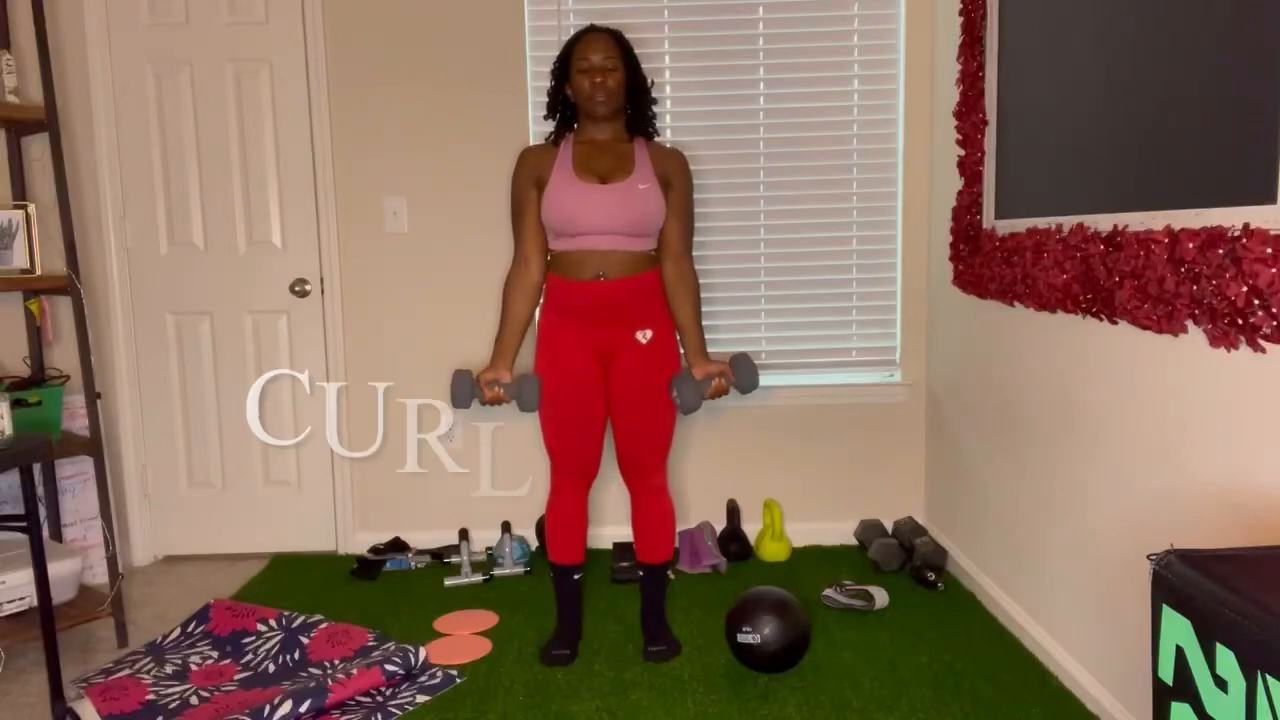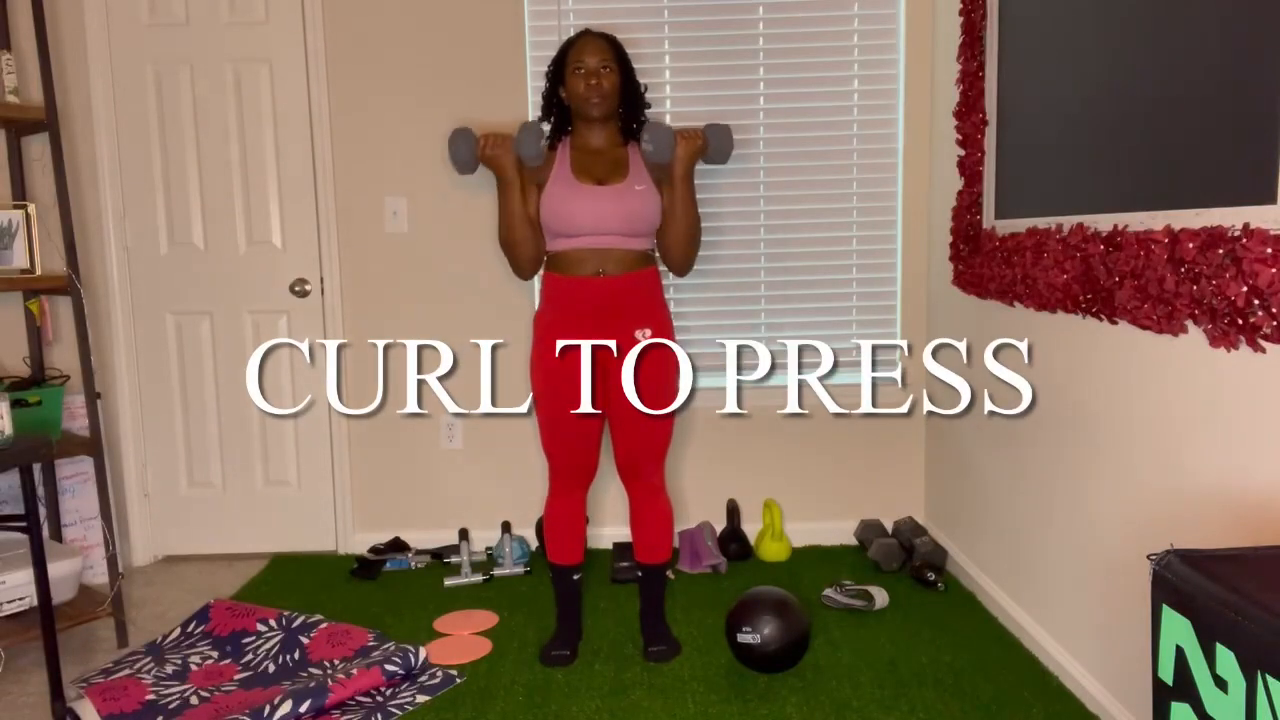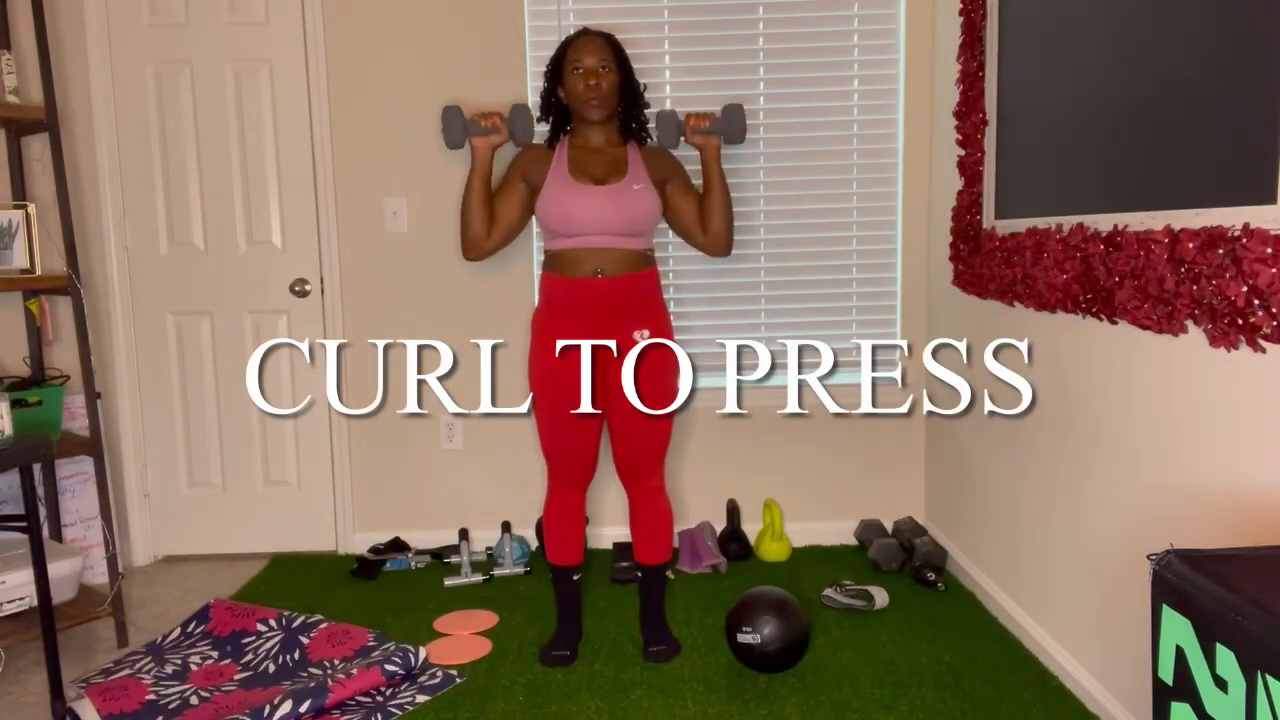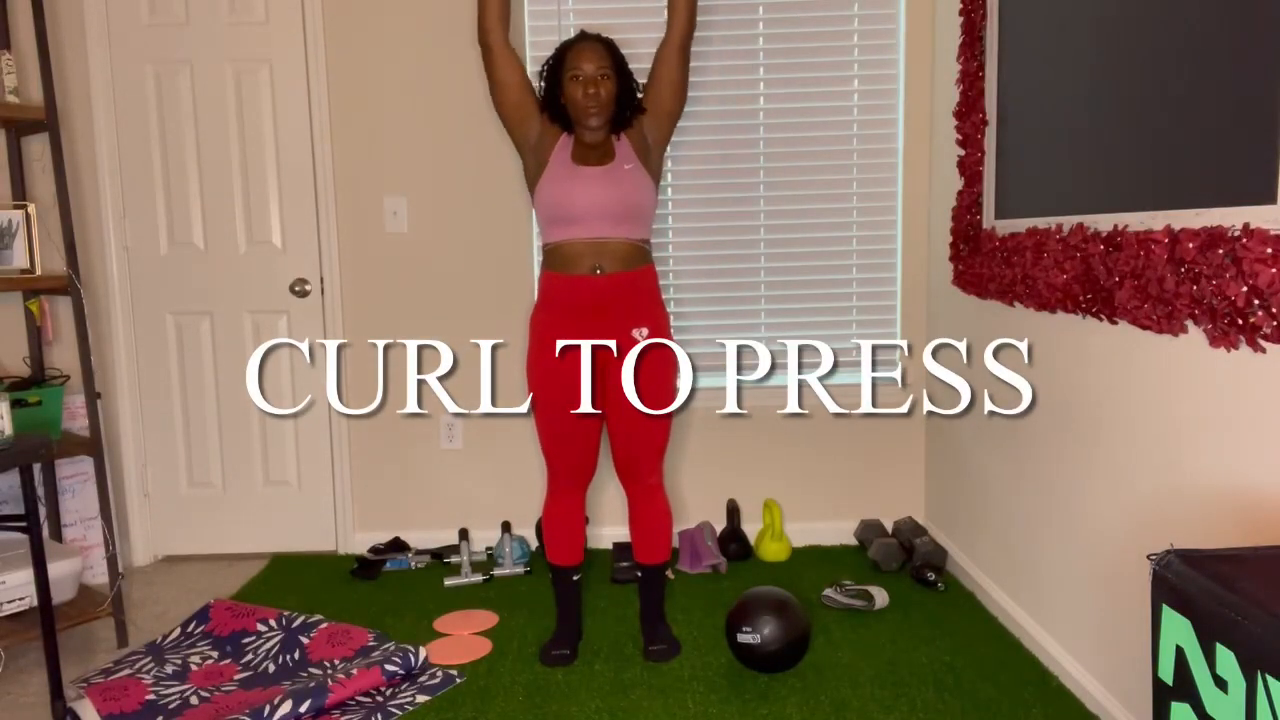
dt=1s
person 1, frame 1
left shoulder: (665, 164)
right shoulder: (539, 164)
left elbow: (677, 263)
right elbow: (527, 265)
left wrist: (697, 353)
right wrist: (502, 359)
left hip: (644, 327)
right hip: (566, 328)
left knee: (649, 477)
right knee: (568, 479)
left ankle: (654, 616)
right ankle: (567, 620)
person 1, frame 2
left shoulder: (655, 162)
right shoulder: (538, 163)
left elbow: (681, 259)
right elbow: (523, 262)
left wrist: (683, 173)
right wrist: (506, 177)
left hip: (642, 326)
right hip: (564, 330)
left knee: (645, 476)
right knee: (569, 478)
left ankle: (654, 615)
right ankle: (568, 619)
person 1, frame 3
left shoulder: (654, 162)
right shoulder: (536, 163)
left elbow: (717, 239)
right elbow: (477, 243)
left wrist: (709, 154)
right wrist: (482, 155)
left hip: (640, 327)
right hip: (562, 329)
left knee: (644, 477)
right knee: (566, 479)
left ankle: (653, 616)
right ankle: (568, 620)
person 1, frame 4
left shoulder: (645, 141)
right shoulder: (540, 143)
left hip: (638, 319)
right hip: (561, 323)
left knee: (644, 476)
right knee: (567, 478)
left ankle: (654, 615)
right ankle: (567, 619)
